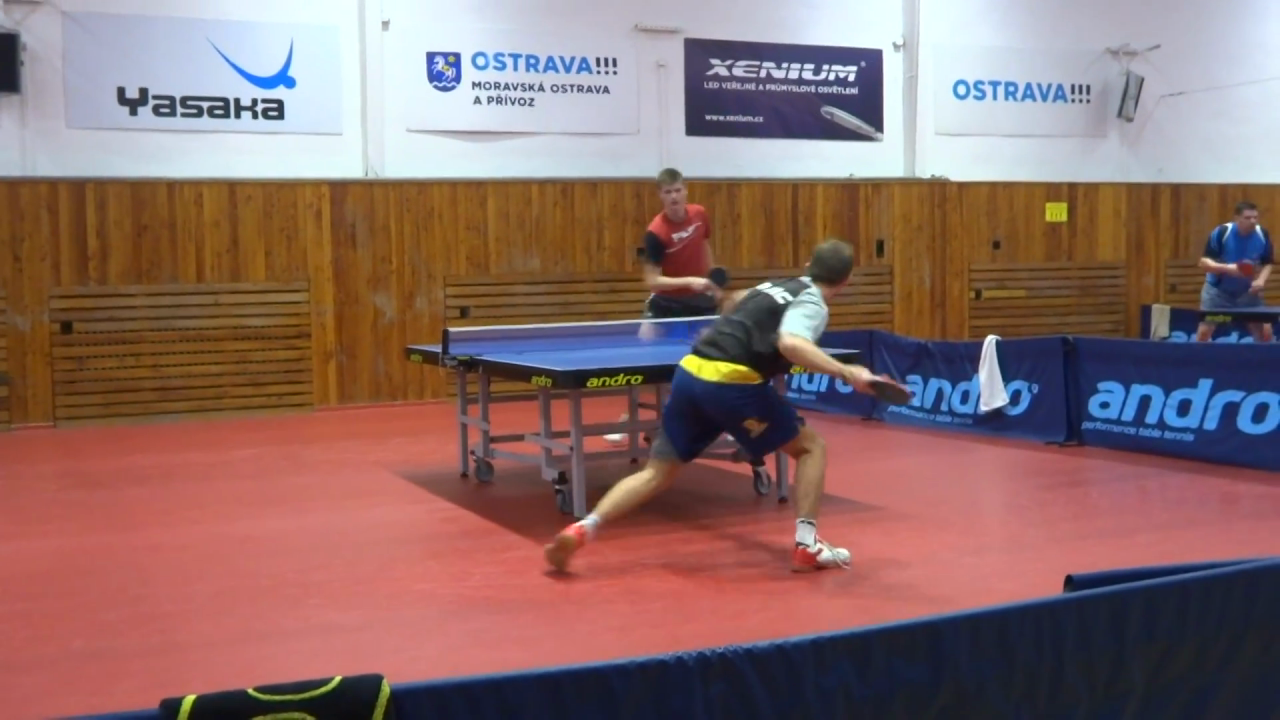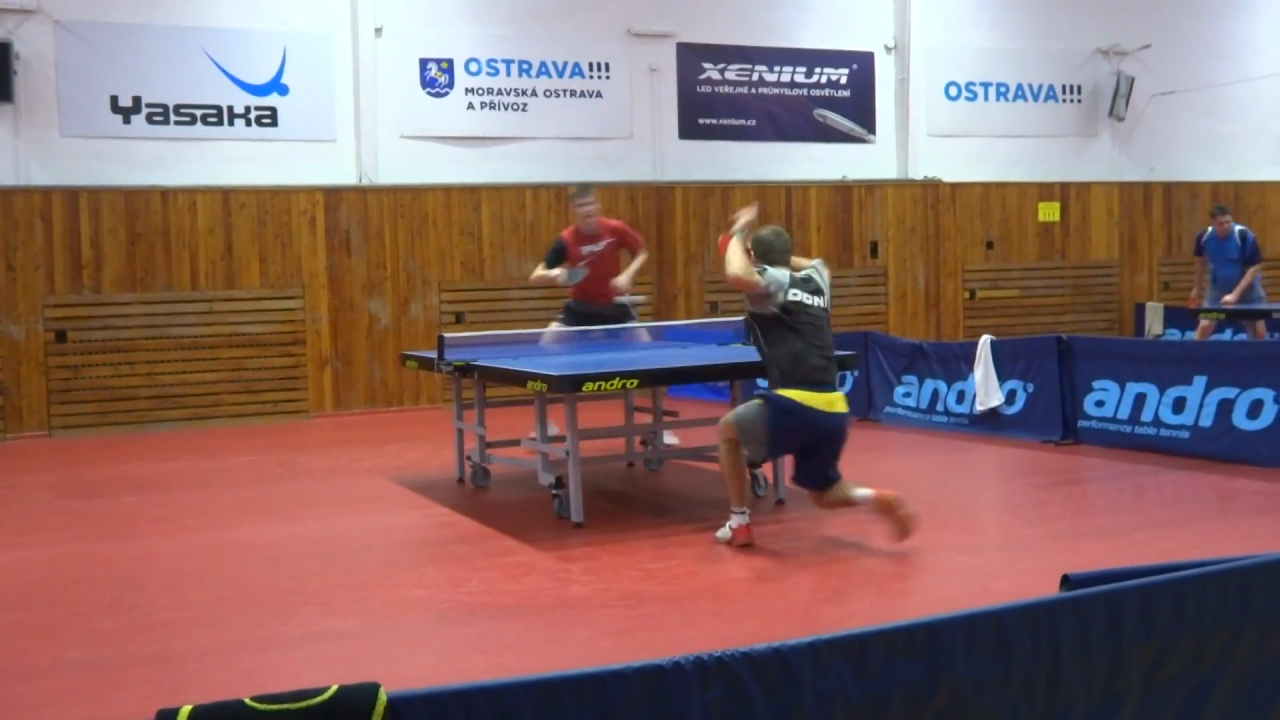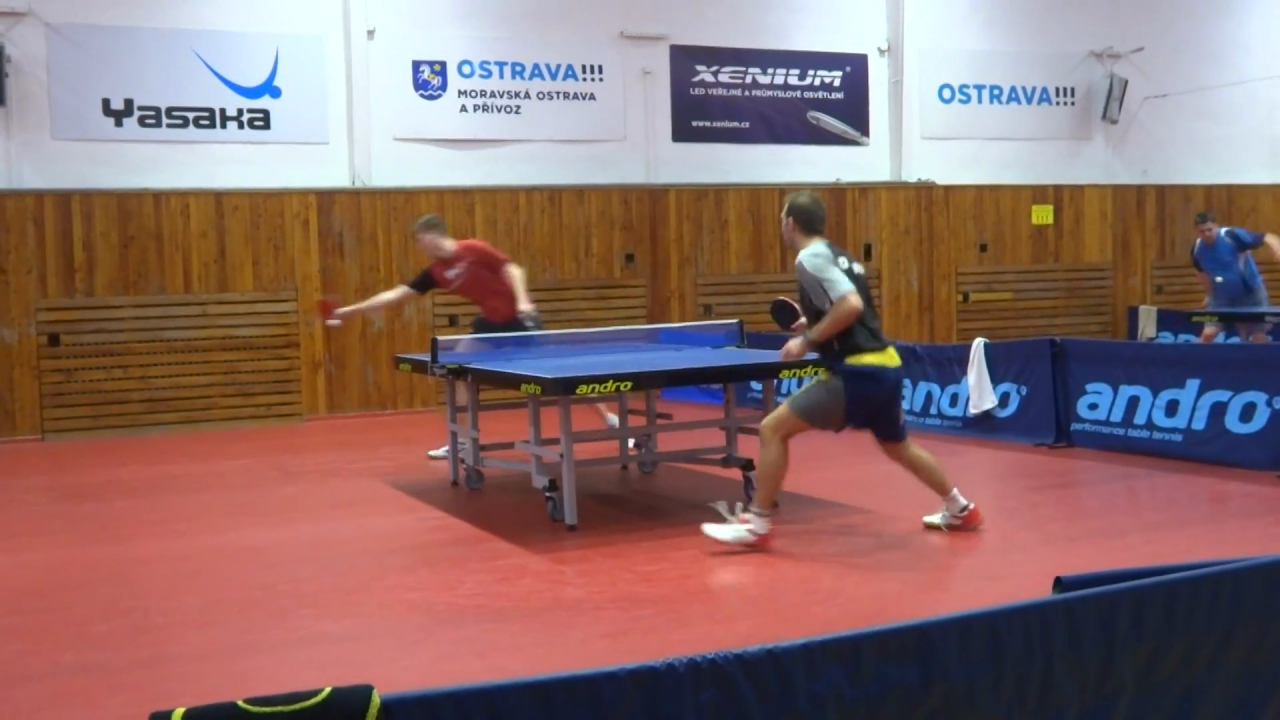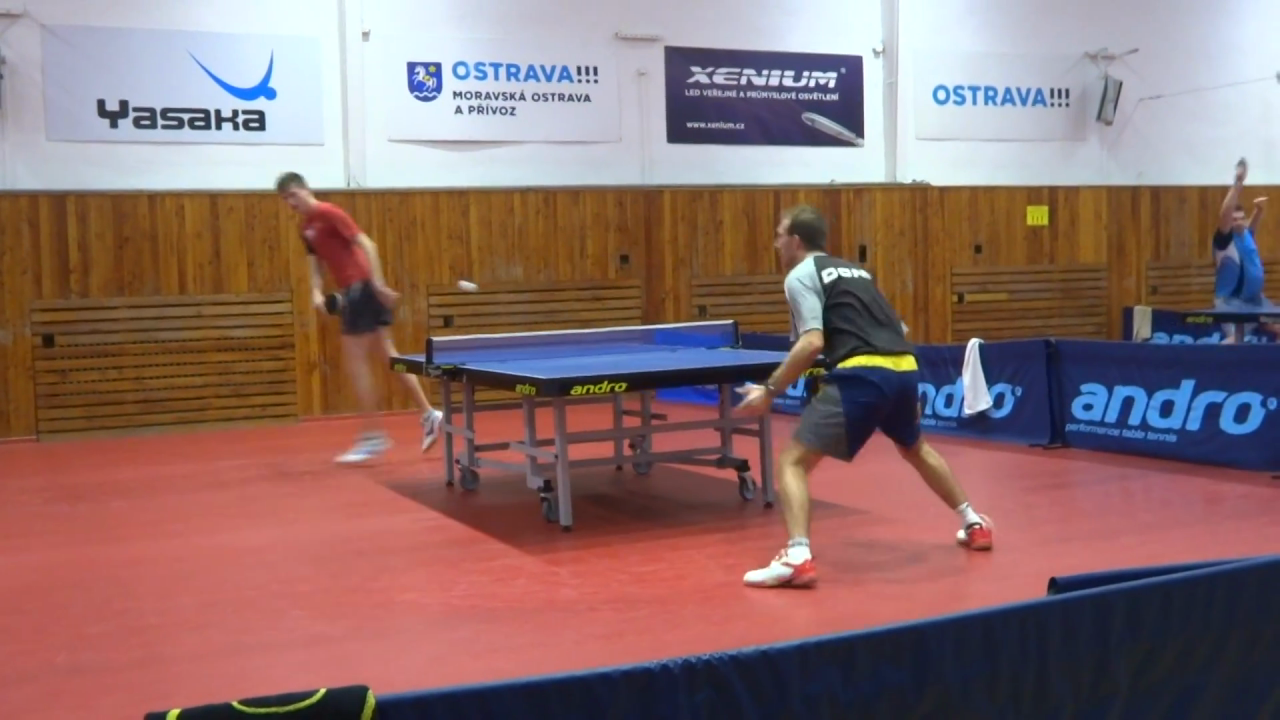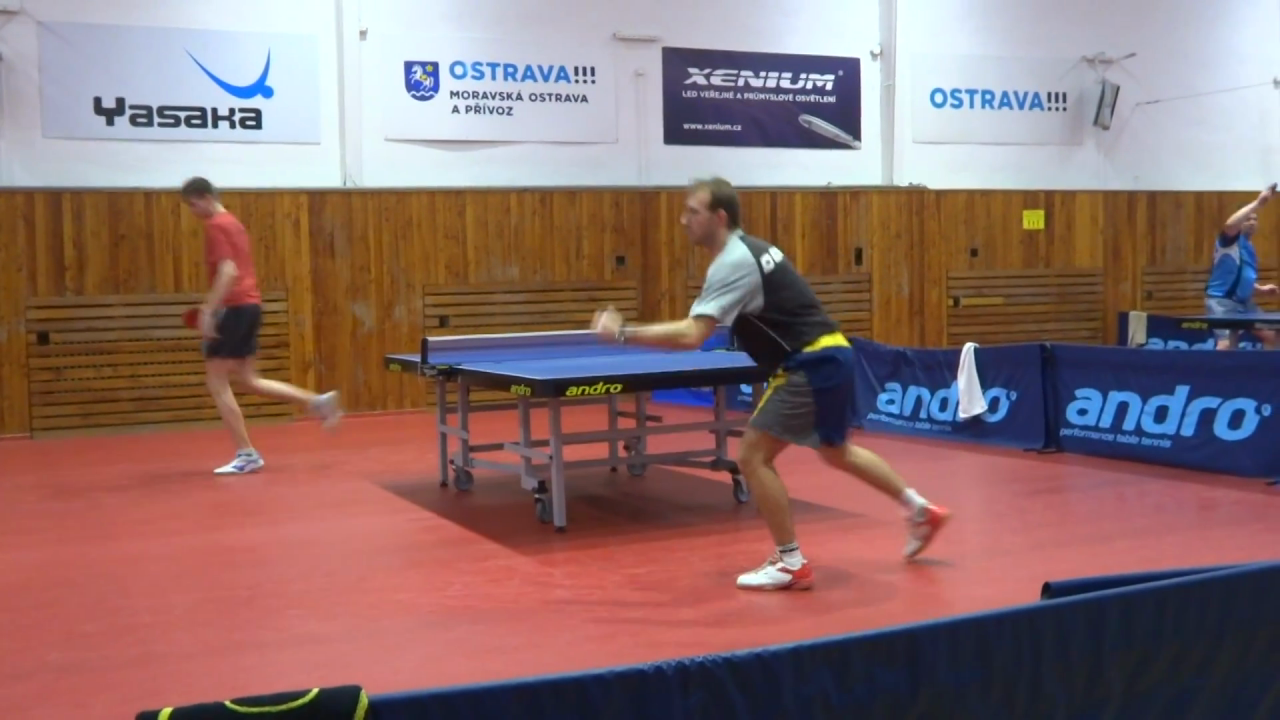
dt=0.3s
person 1, frame 1
left shoulder: (772, 287)
right shoulder: (813, 305)
left elbow: (733, 304)
right elbow: (790, 344)
right wrist: (845, 371)
left hip: (689, 375)
right hip: (733, 385)
left knee: (656, 472)
right knee: (810, 449)
left ankle: (583, 530)
right ankle: (807, 546)
person 1, frame 2
left shoulder: (773, 281)
right shoulder: (816, 281)
left elbow: (737, 276)
left wrist: (737, 234)
left hip: (792, 406)
right hip: (830, 413)
left knee: (728, 430)
right knee: (828, 496)
left ankle: (739, 522)
right ankle: (874, 499)
person 1, frame 3
left shoulder: (813, 261)
right shoulder: (842, 257)
left elbow: (851, 305)
left wrist: (806, 341)
right wrist: (813, 326)
left hip: (858, 371)
right hip: (885, 368)
left knee: (773, 428)
right knee: (897, 447)
left ankle: (755, 522)
right ankle: (961, 508)
person 1, frame 4
left shoulder: (801, 276)
right shoulder: (857, 272)
left elbow: (812, 344)
left wrist: (769, 391)
left hip: (861, 377)
right hip: (904, 371)
left knee: (791, 462)
right knee: (915, 450)
left ankle: (797, 556)
right ankle: (973, 524)
person 1, frame 5
left shoulder: (734, 263)
right shoulder: (747, 252)
left elbow: (691, 334)
left wrist: (624, 332)
left hip: (814, 363)
right hip: (829, 356)
left knee: (753, 457)
right knee: (837, 452)
left ankle: (790, 562)
right ankle: (921, 511)
person 2, frame 1
left shoulder: (700, 214)
right shoulder: (656, 231)
right elbow: (651, 281)
left wrist: (711, 282)
right wrist: (689, 281)
left hip: (699, 298)
right hip: (665, 301)
right ankle: (628, 423)
person 2, frame 2
left shoulder: (616, 229)
right shoulder: (565, 240)
left elbow: (642, 252)
right elbow: (536, 277)
left wrist: (627, 275)
right wrist: (554, 274)
left hip: (614, 305)
right hip: (579, 307)
right ankle: (546, 426)
person 2, frame 3
left shoulder: (474, 249)
right shoulder: (434, 271)
left elbow: (513, 269)
right elbow: (400, 294)
left wrist: (523, 300)
right wrist: (354, 309)
left hip: (517, 317)
right hip: (491, 321)
left ankle: (608, 419)
right ankle: (461, 440)
person 2, frame 4
left shoulder: (327, 212)
right shoulder: (307, 226)
left elbow: (365, 243)
right elbow: (316, 262)
left wrist: (379, 284)
right wrist: (316, 292)
left hip: (360, 288)
right hip: (353, 291)
left knee: (355, 363)
right knee: (388, 358)
left ankle: (372, 437)
right ankle: (429, 415)
person 2, frame 5
left shoulder: (215, 227)
right shoulder: (231, 223)
left elbow: (228, 272)
left wrist: (208, 312)
left hip: (233, 310)
right hip: (245, 308)
left knee: (217, 383)
right knee: (248, 380)
left ankle: (247, 454)
right ankle: (318, 401)
